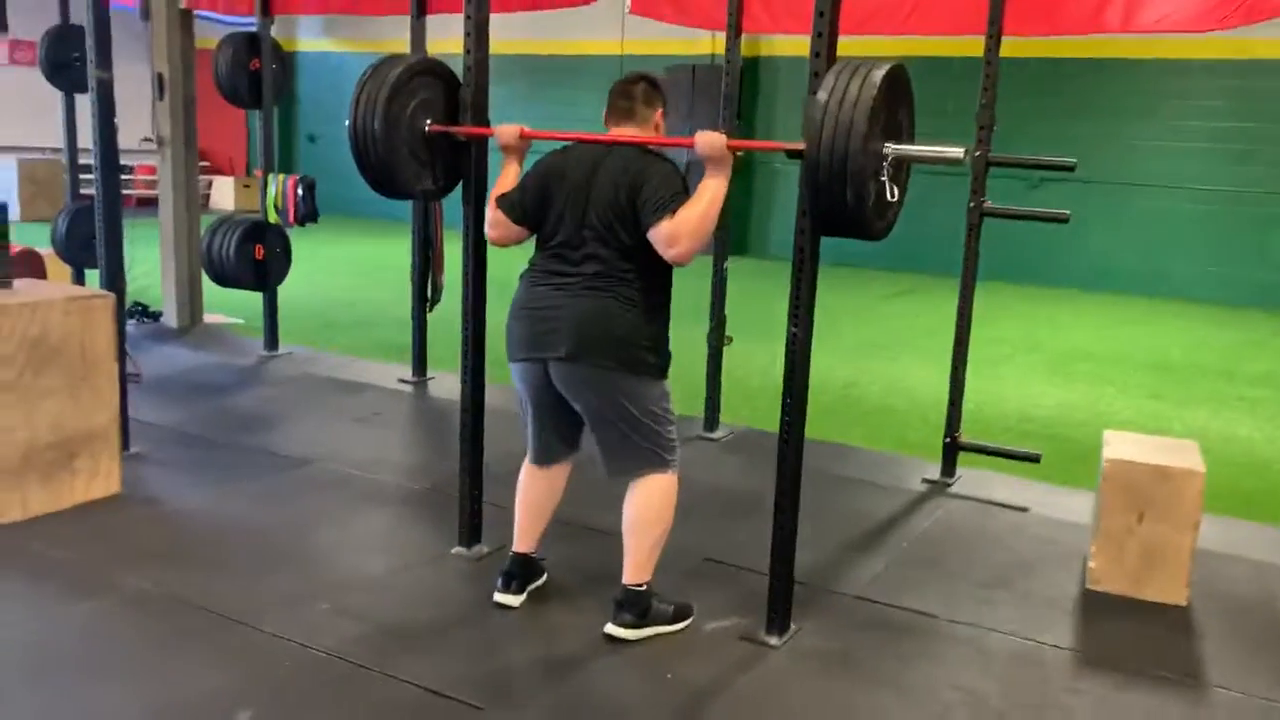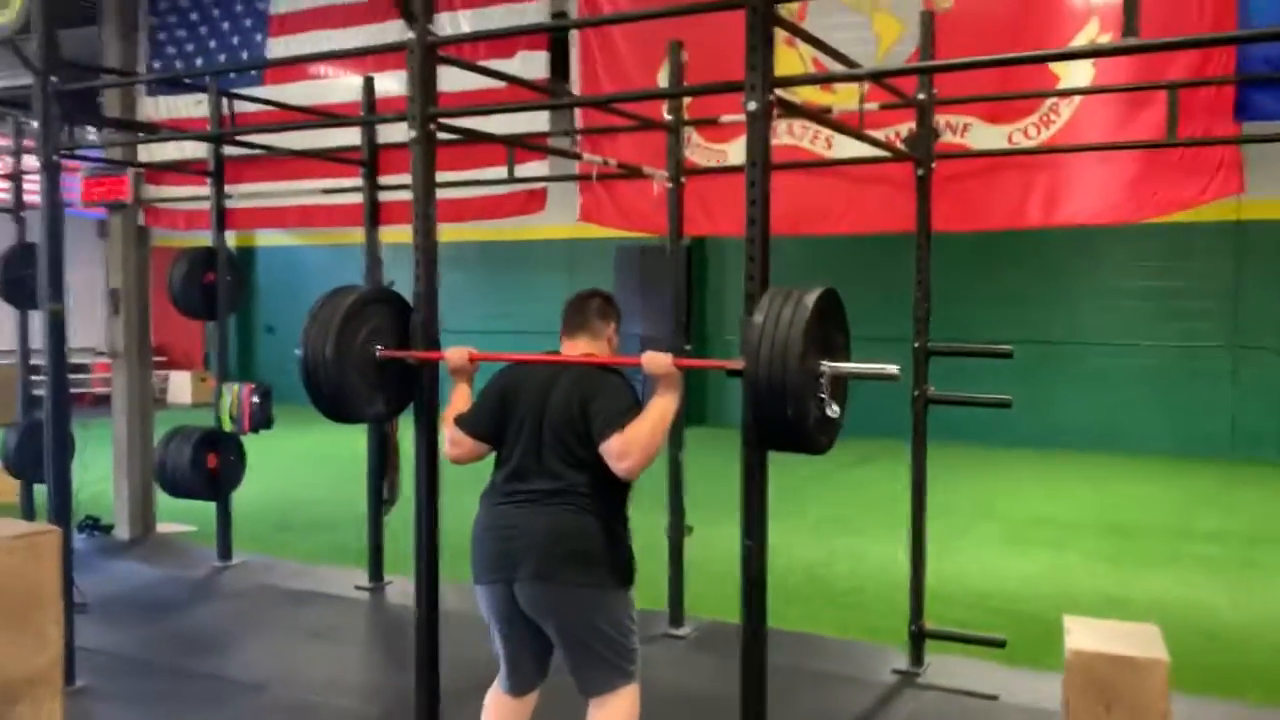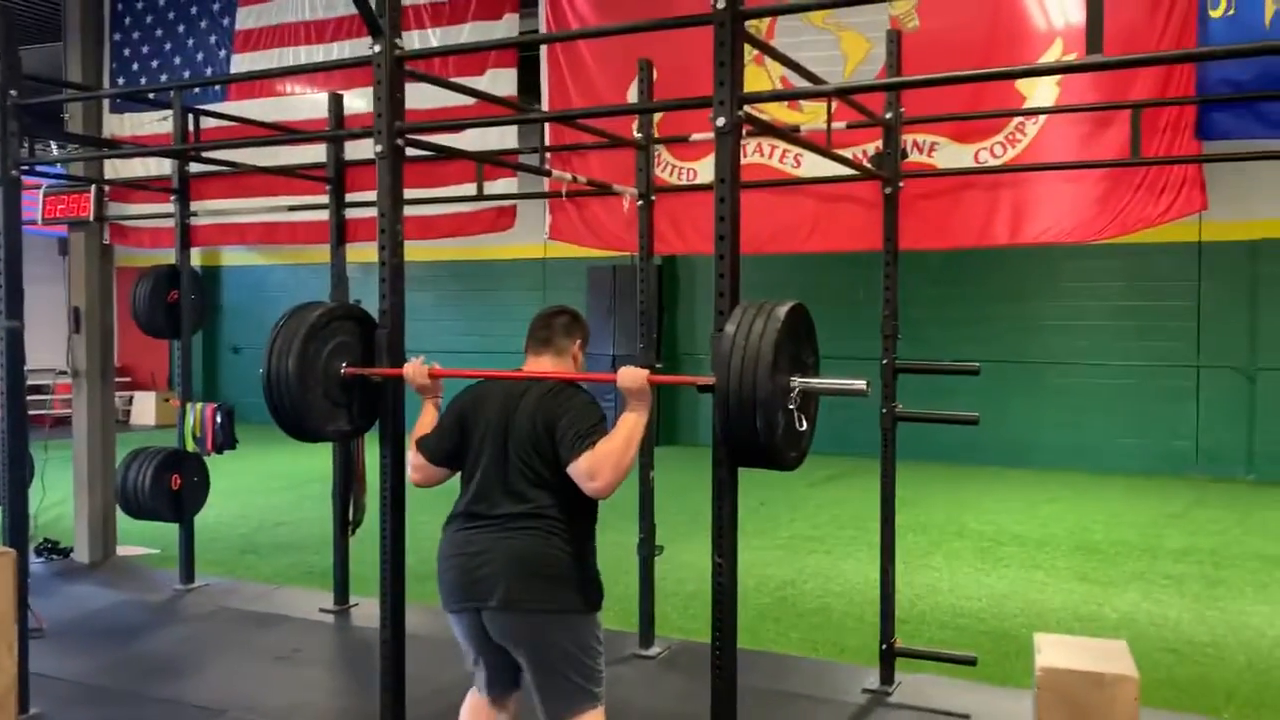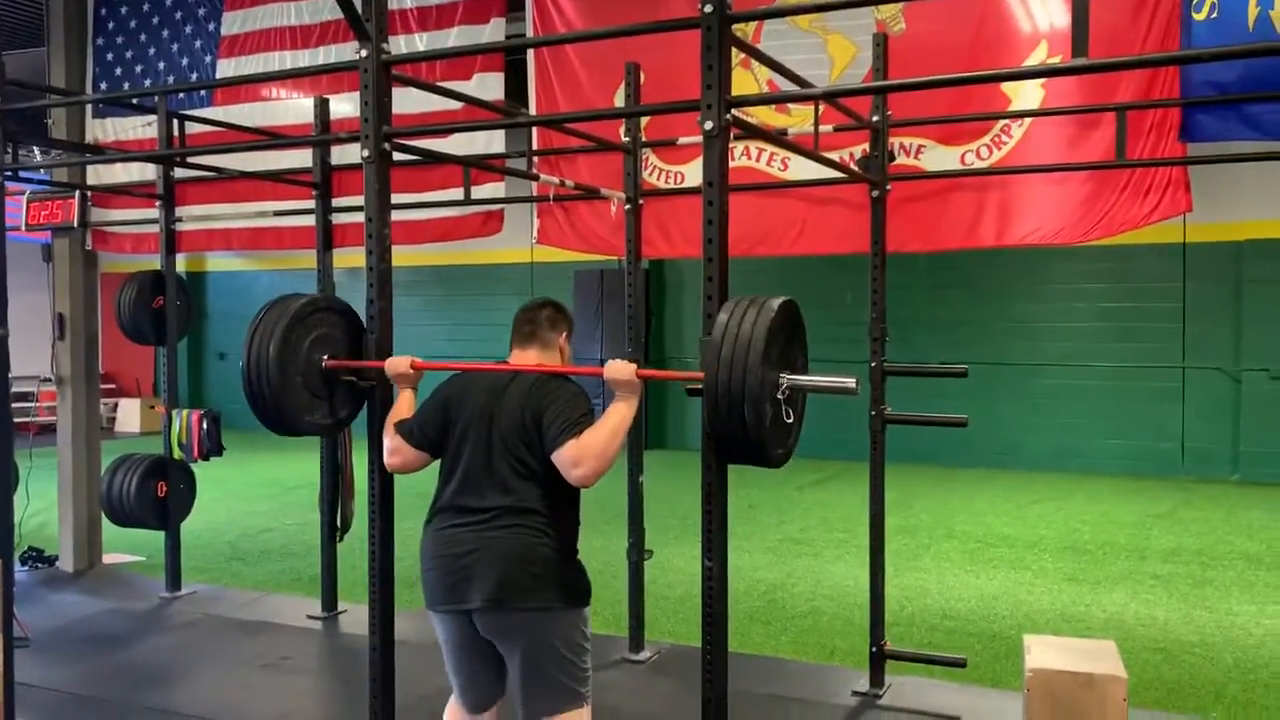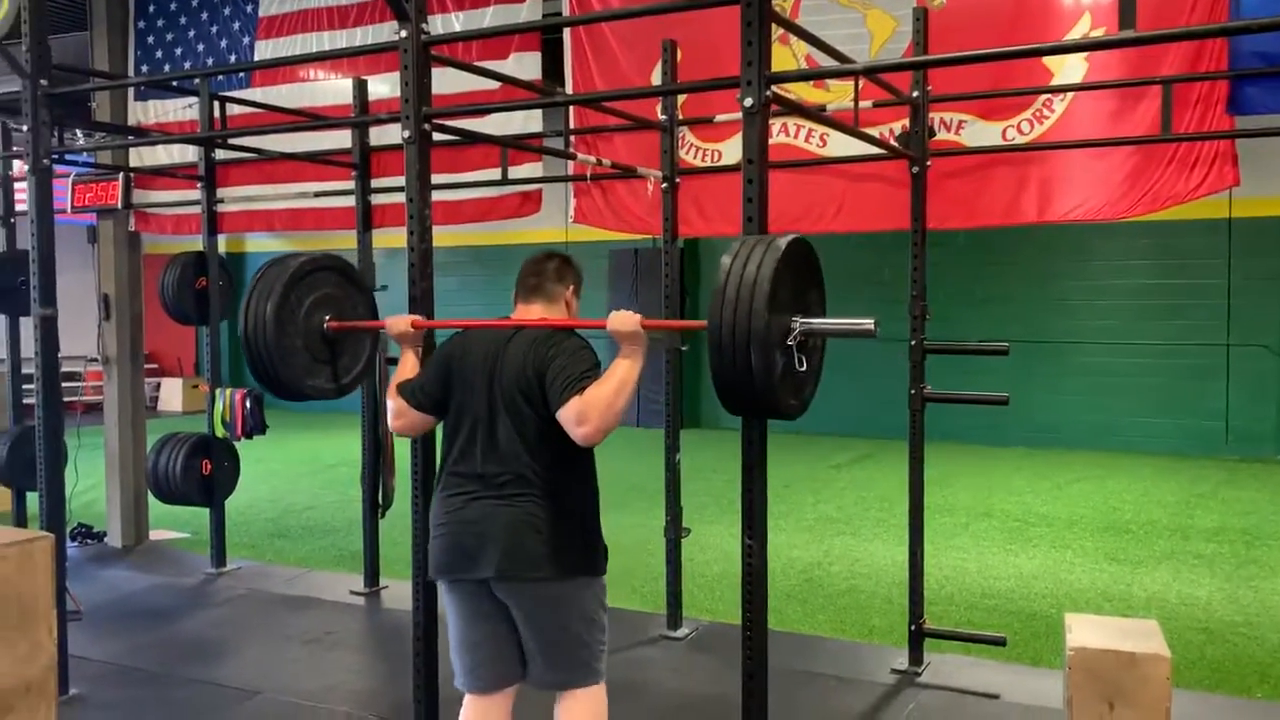
dt=1s
person 1, frame 1
left shoulder: (556, 163)
right shoulder: (653, 171)
left elbow: (497, 228)
right elbow: (678, 244)
left wrist: (511, 159)
right wrist: (716, 172)
left hip: (533, 327)
right hip: (606, 340)
left knee: (546, 453)
right knee: (653, 466)
left ankle: (517, 571)
right ankle: (634, 602)
person 1, frame 2
left shoulder: (512, 377)
right shoulder: (606, 384)
left elbow: (458, 447)
right elbow: (627, 458)
left wrist: (461, 381)
right wrist: (667, 391)
left hip: (497, 547)
right hip: (572, 556)
left knee: (516, 677)
right knee: (614, 683)
person 1, frame 3
left shoulder: (474, 398)
right shoulder: (570, 403)
left elbow: (420, 470)
right elbow: (598, 477)
left wrist: (430, 398)
right wrist: (636, 407)
left hip: (464, 570)
right hip: (539, 577)
person 1, frame 4
left shoulder: (458, 388)
right shoulder: (558, 394)
left elbow: (397, 456)
right elbow: (582, 466)
left wrist: (405, 387)
right wrist: (624, 398)
left hip: (447, 567)
right hip: (526, 574)
person 1, frame 5
left shoulder: (460, 347)
right shoulder: (562, 348)
left elbow: (401, 418)
right elbow: (586, 424)
left wrist: (409, 348)
right wrist: (630, 353)
left hip: (461, 540)
right hip: (543, 546)
right knee: (580, 681)
